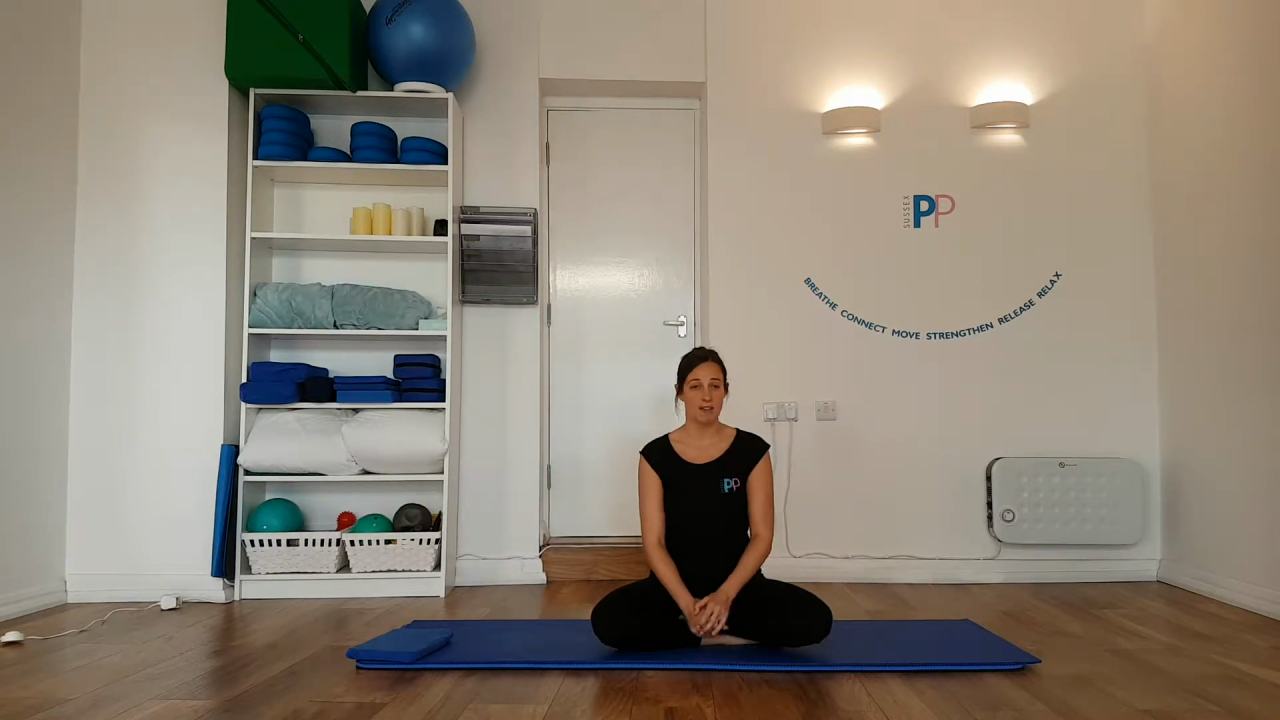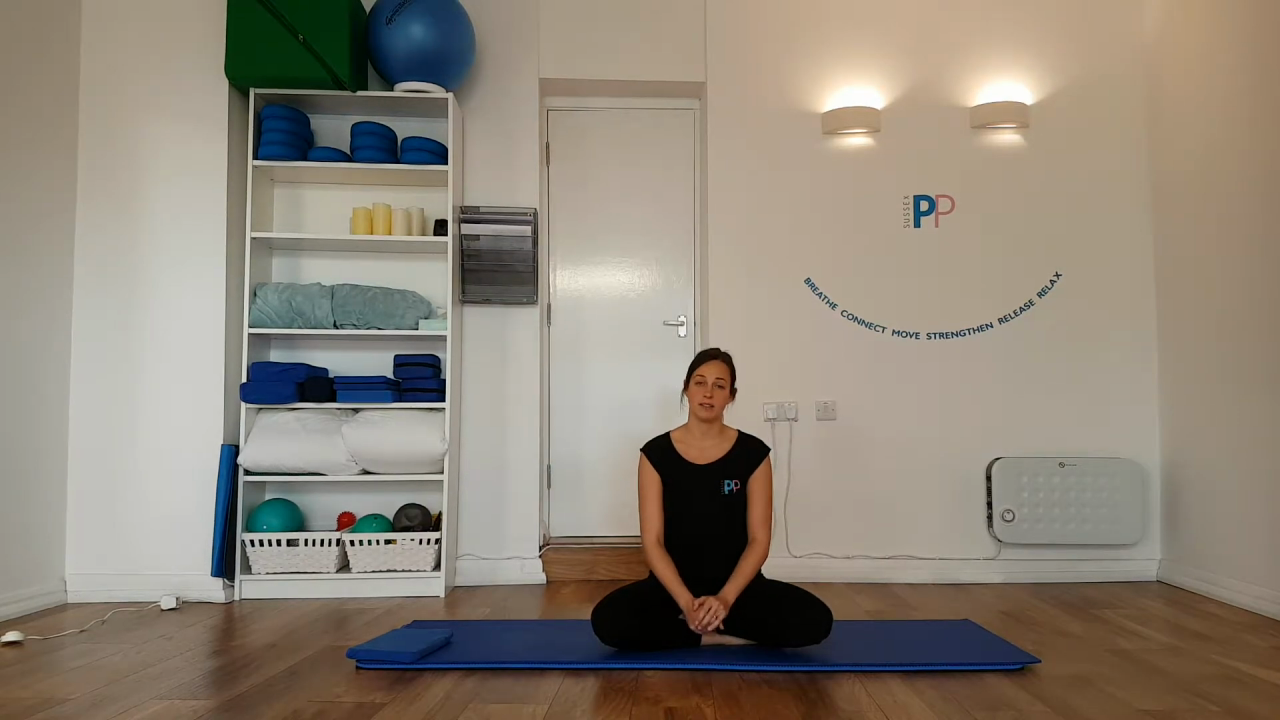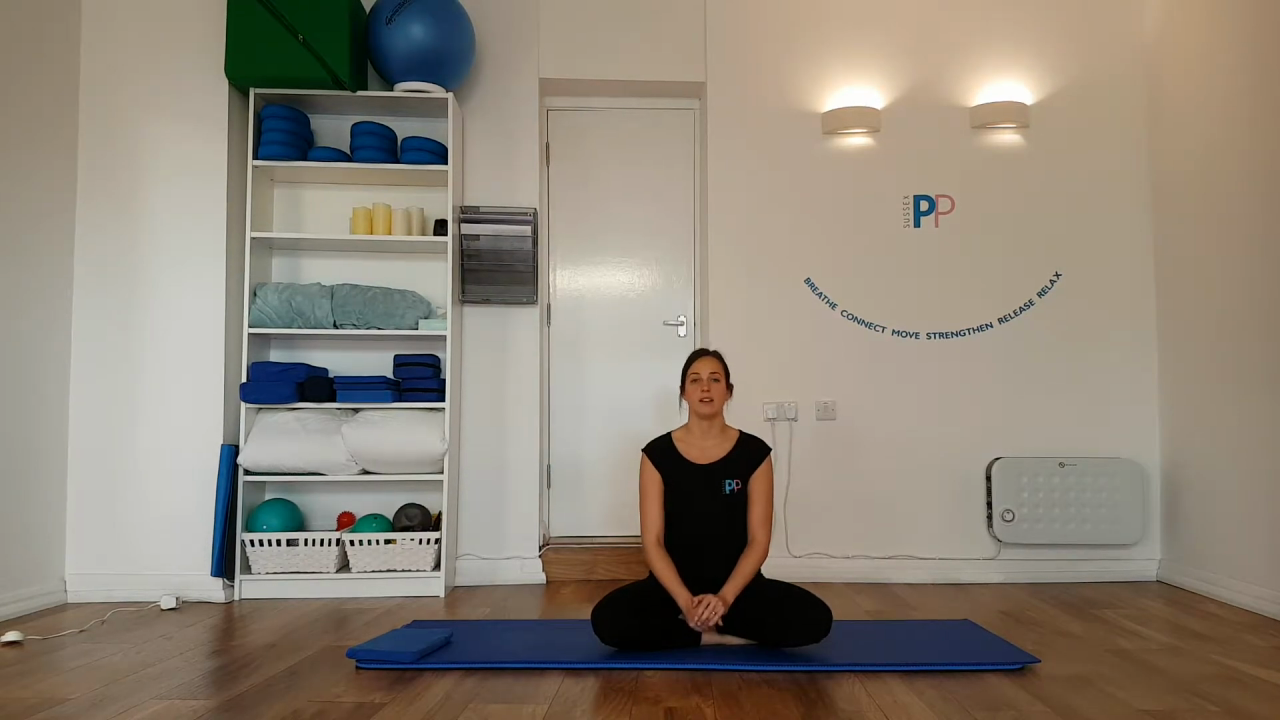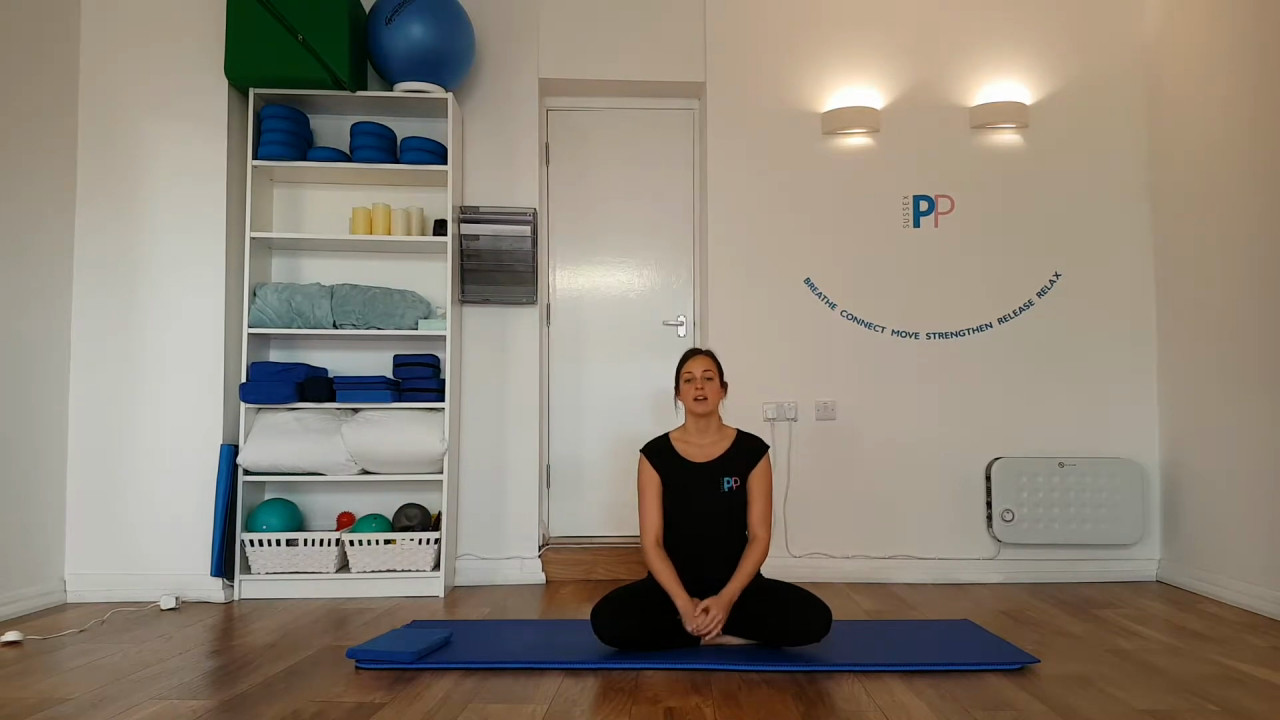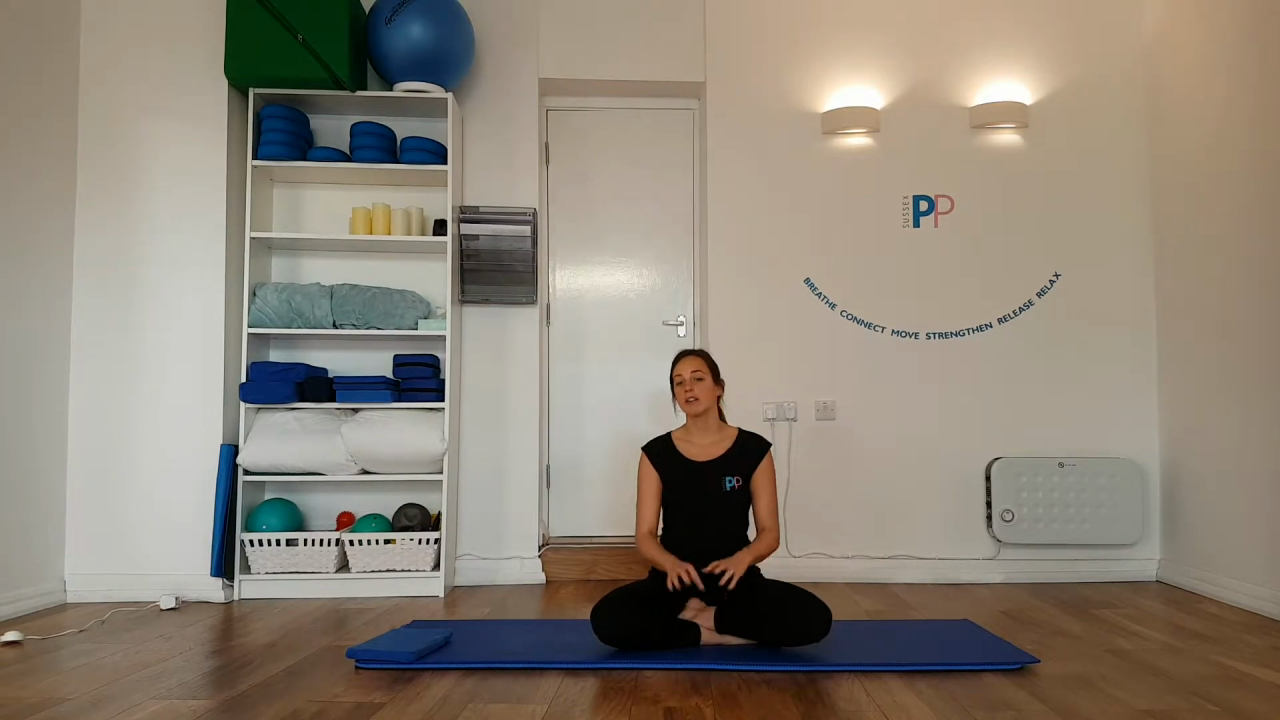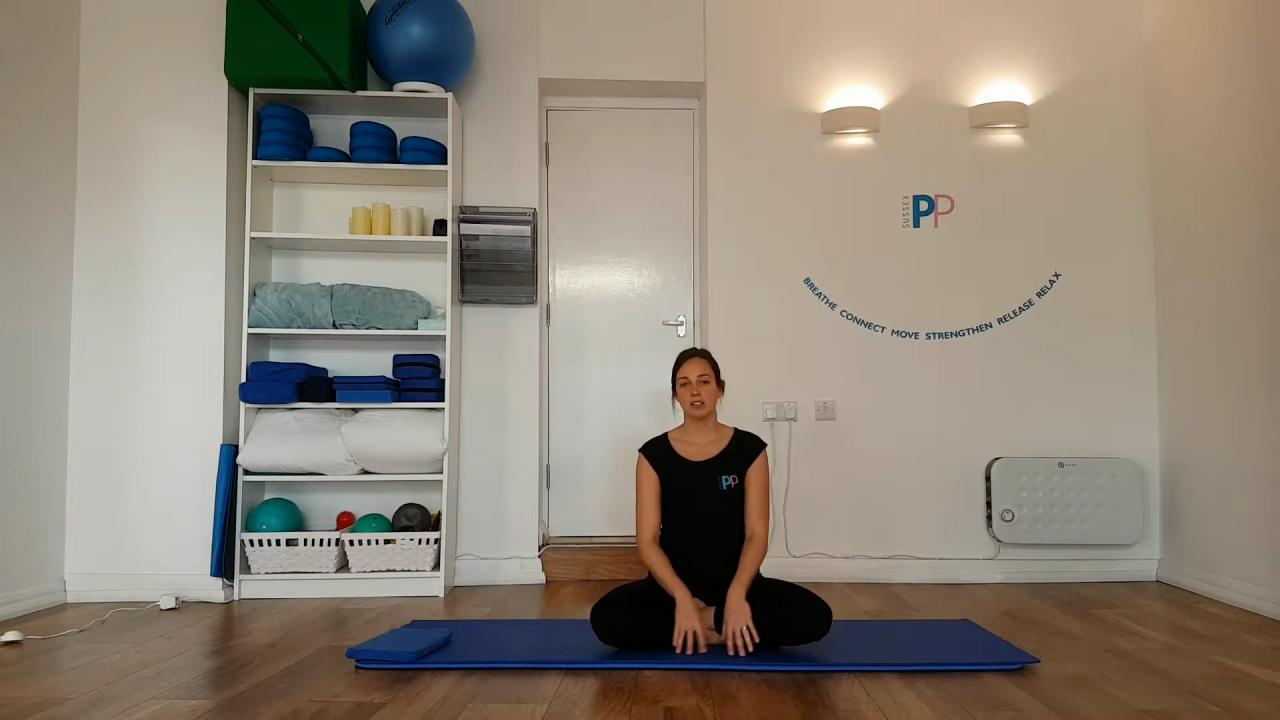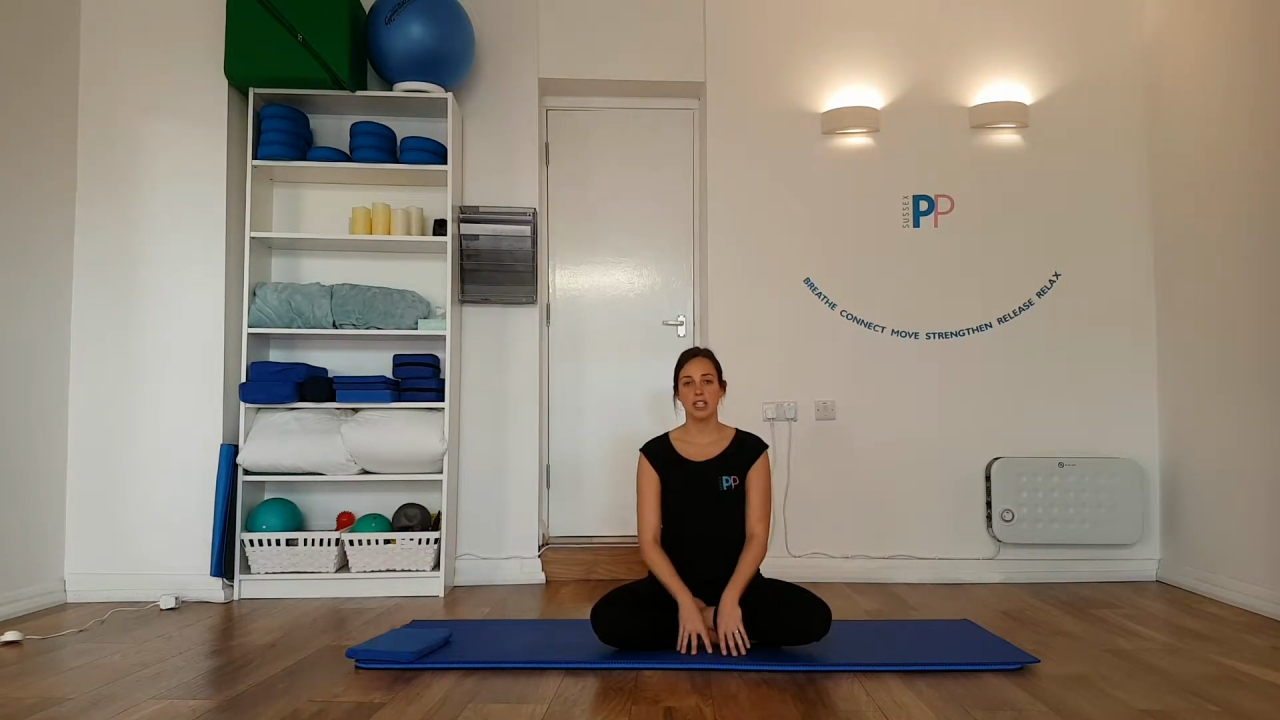
dt=0.4s
person 1, frame 1
left shoulder: (752, 450)
right shoulder: (656, 455)
left elbow: (762, 535)
right elbow: (654, 542)
left wrist: (726, 594)
right wrist: (687, 603)
left hip: (737, 584)
right hip: (674, 585)
left knee: (815, 619)
right knee: (607, 620)
left ankle: (704, 625)
right ankle: (733, 633)
person 1, frame 2
left shoulder: (753, 452)
right shoulder: (656, 453)
left elbow: (759, 539)
right elbow: (652, 541)
left wrist: (725, 599)
right wrist: (686, 602)
left hip: (737, 584)
right hip: (673, 585)
left knee: (815, 619)
right knee: (607, 620)
left ankle: (693, 623)
right ankle: (733, 634)
person 1, frame 3
left shoulder: (754, 452)
right shoulder: (658, 453)
left elbow: (759, 540)
right elbow: (652, 541)
left wrist: (724, 598)
right wrist: (685, 601)
left hip: (737, 583)
right hip: (674, 584)
left knee: (815, 618)
right knee: (607, 619)
left ankle: (693, 623)
right ankle: (729, 635)
person 1, frame 4
left shoulder: (752, 450)
right shoulder: (655, 454)
left elbow: (759, 537)
right elbow: (651, 542)
left wrist: (727, 598)
right wrist: (684, 604)
left hip: (736, 583)
right hip: (673, 584)
left knee: (815, 618)
right knee: (606, 619)
left ankle: (701, 625)
right ankle: (731, 634)
person 1, frame 5
left shoulder: (753, 449)
right shoulder: (656, 453)
left elbow: (769, 532)
right elbow: (644, 536)
left wrist: (743, 558)
right wrist: (671, 562)
left hip: (737, 582)
right hip: (675, 582)
left knee: (815, 618)
right knee: (606, 619)
left ankle: (696, 615)
right ankle: (728, 634)
person 1, frame 6
left shoulder: (749, 448)
right shoulder: (654, 454)
left elbow: (758, 532)
right elbow: (646, 539)
left wrist: (736, 594)
right wrist: (680, 596)
left hip: (734, 580)
right hip: (674, 582)
left knee: (815, 617)
right knee: (606, 618)
left ankle: (696, 623)
right ankle: (728, 632)
person 1, frame 7
left shoulder: (751, 449)
right shoulder: (655, 454)
left elbow: (757, 535)
right elbow: (649, 540)
left wrist: (730, 599)
right wrist: (684, 601)
left hip: (736, 581)
right hip: (674, 582)
left knee: (815, 618)
right knee: (606, 619)
left ankle: (704, 619)
right ankle: (730, 631)
